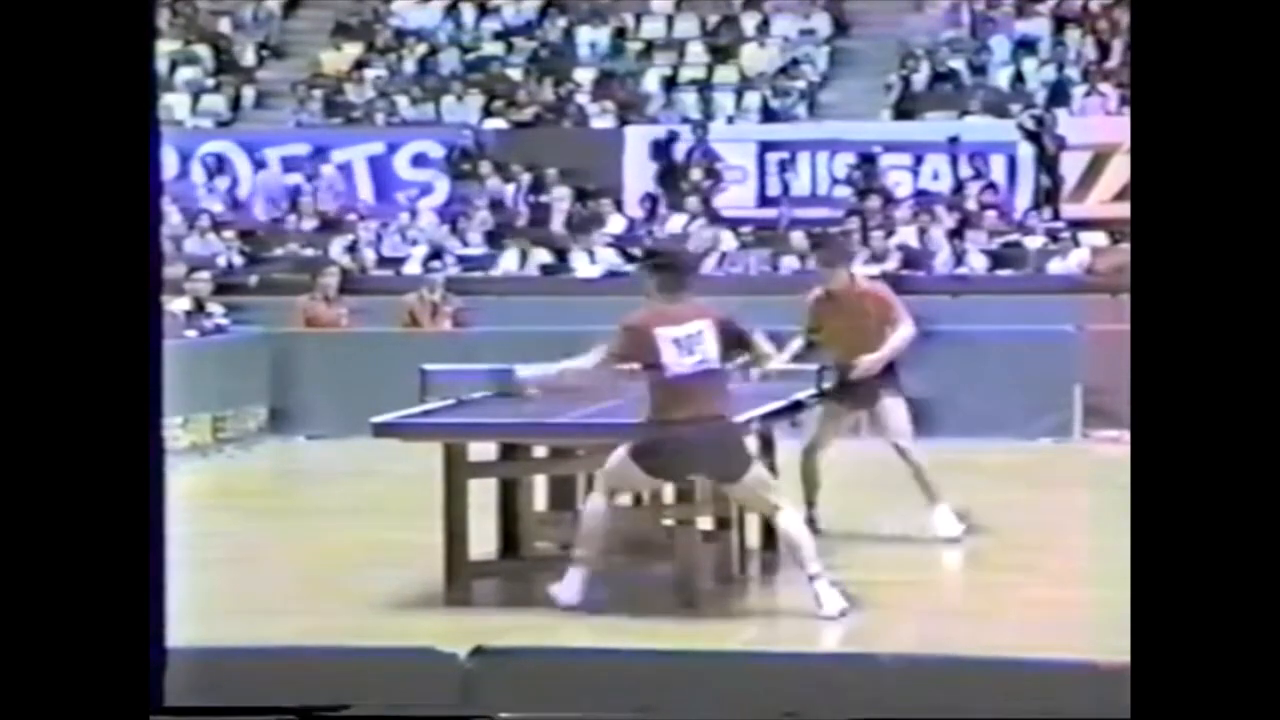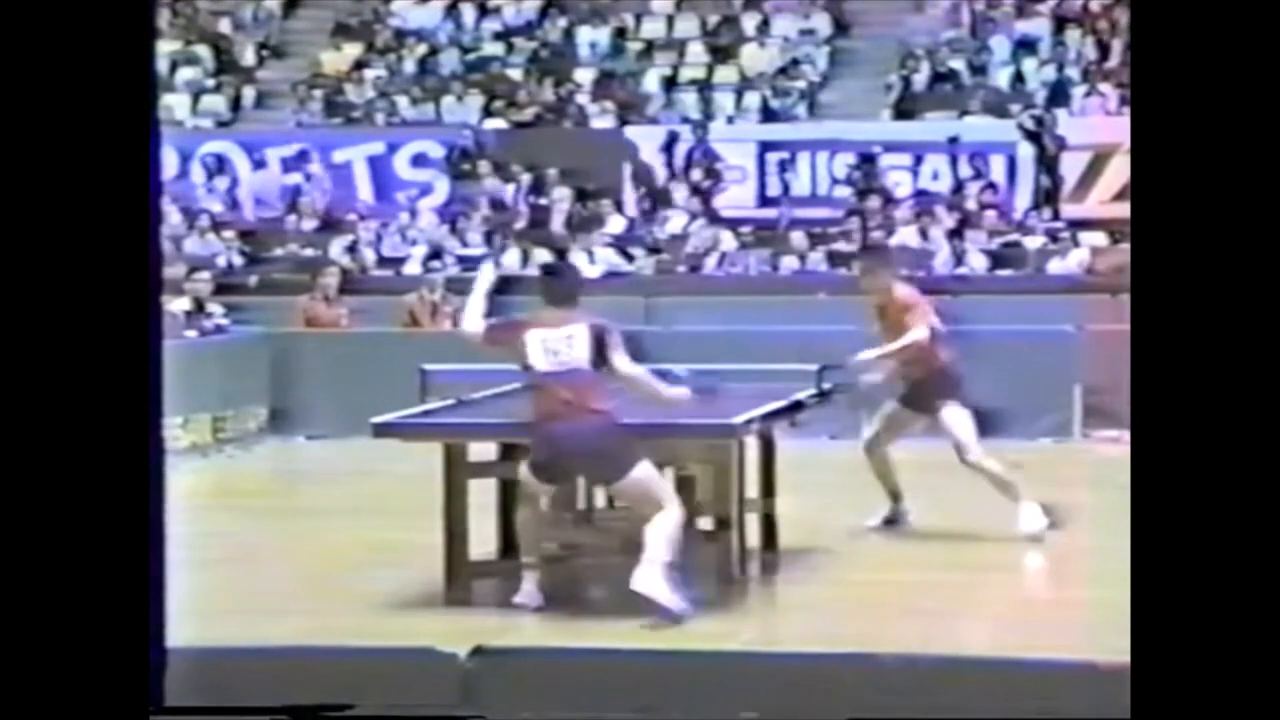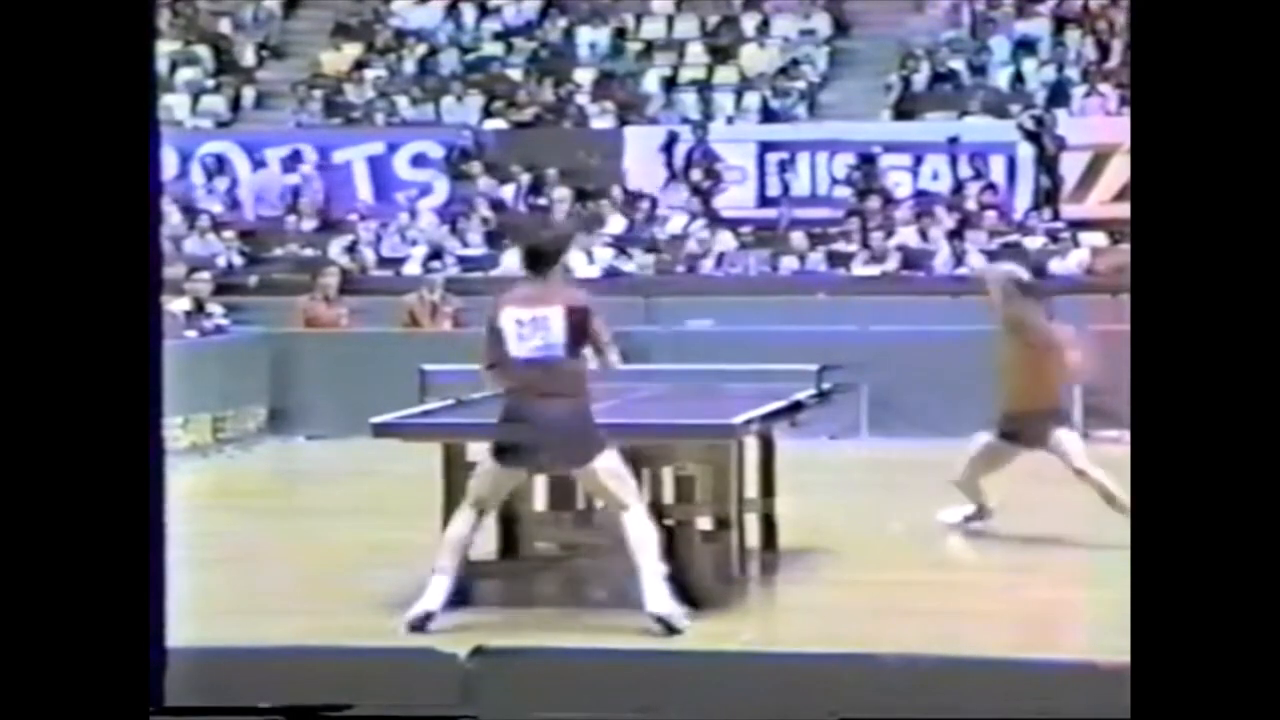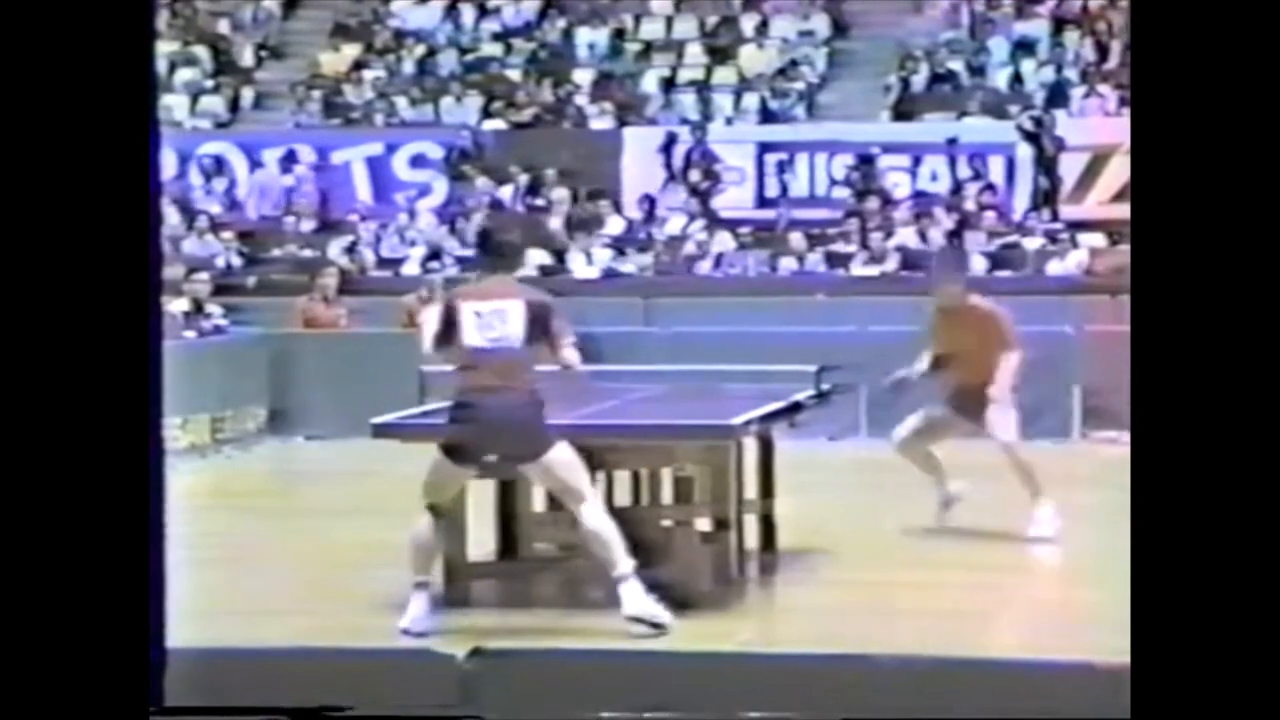
dt=0.4s
person 1, frame 1
left shoulder: (638, 324)
right shoulder: (715, 317)
left elbow: (593, 365)
right elbow: (765, 354)
left wrist: (543, 374)
left hip: (667, 438)
right hip: (719, 436)
left knee: (603, 487)
right knee: (778, 508)
left ankle: (575, 582)
right ankle: (823, 588)
person 1, frame 2
left shoulder: (522, 329)
right shoulder: (597, 329)
left elbow: (470, 328)
right elbow: (626, 370)
left wrist: (483, 282)
right wrist: (668, 392)
left hip: (550, 441)
right hip: (599, 435)
left knee: (529, 494)
right knee: (668, 508)
left ankle: (530, 585)
right ankle: (653, 573)
person 1, frame 3
left shoulder: (502, 308)
right shoulder: (577, 302)
left elbow: (494, 378)
right elbow: (611, 361)
right wrist: (584, 365)
left hip: (520, 421)
right hip: (571, 419)
left knee: (472, 507)
right knee: (632, 507)
left ankle: (434, 597)
right ankle: (656, 593)
person 1, frame 4
left shoulder: (456, 299)
right shoulder: (538, 301)
left elbow: (435, 352)
right elbow: (571, 362)
left wrist: (429, 320)
right wrist: (549, 348)
left hip: (469, 415)
right hip: (521, 413)
left knee: (433, 505)
right knee: (586, 501)
left ankle: (420, 606)
right ankle: (633, 594)
person 2, frame 1
left shoulder: (875, 293)
right shoulder: (818, 301)
left elbow: (906, 329)
right elbow: (810, 338)
left wrist: (880, 356)
right wrist: (786, 356)
left hip: (881, 375)
right hip: (848, 381)
left knee: (902, 446)
right knee: (810, 449)
left ankle: (939, 510)
right ankle: (809, 515)
person 2, frame 2
left shoulder: (904, 299)
right shoulder: (882, 305)
left elbow: (920, 336)
left wrist: (877, 354)
right wrist: (889, 368)
left hip: (939, 383)
right hip: (917, 387)
left knee: (971, 456)
right knee: (872, 443)
left ankle: (1027, 506)
right ankle: (897, 509)
person 2, frame 3
left shoulder: (1059, 339)
right shoulder: (1014, 325)
left hip: (1051, 420)
right hip: (1013, 424)
left knee: (1083, 467)
right knee: (965, 481)
left ankle: (1130, 512)
right ankle: (980, 508)
person 2, frame 4
left shoulder: (986, 313)
right shoulder: (940, 315)
left elbow: (1012, 352)
right elbow: (938, 354)
left wrist: (1002, 384)
right wrist: (916, 369)
left hip: (992, 395)
right hip: (960, 395)
left knee: (1007, 446)
right knee: (903, 441)
left ankle: (1043, 507)
right ankle: (945, 488)
